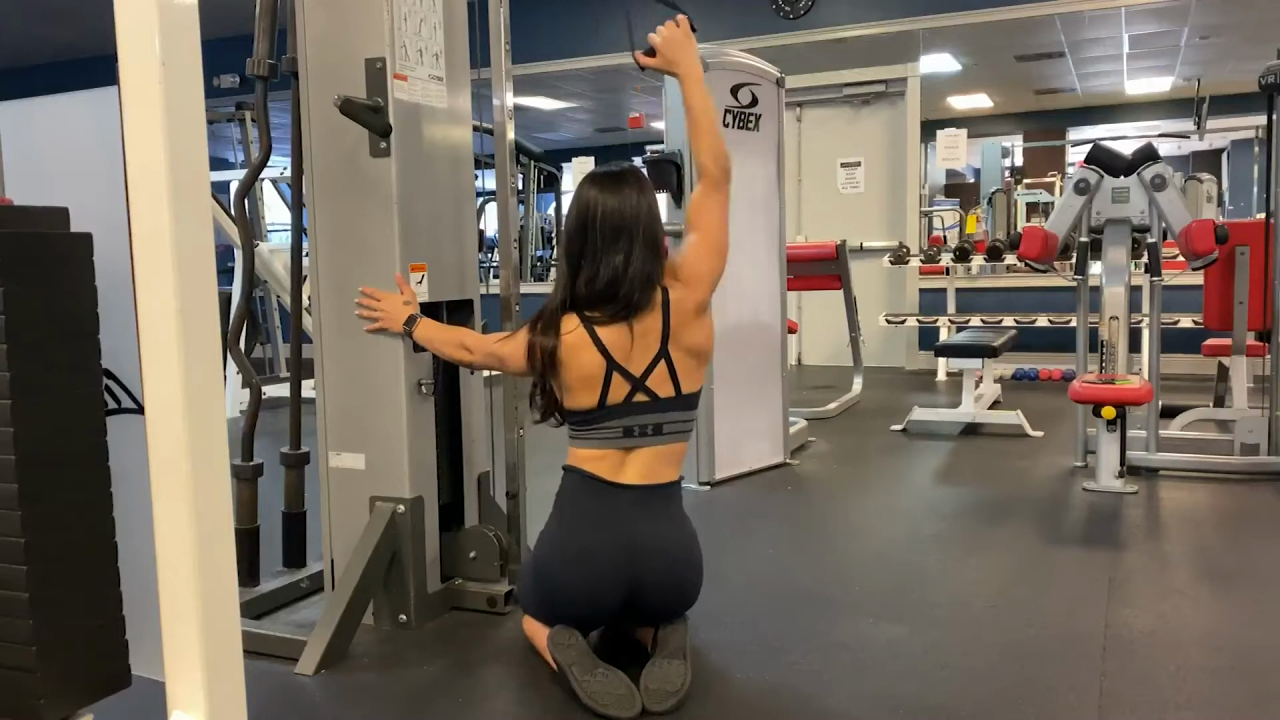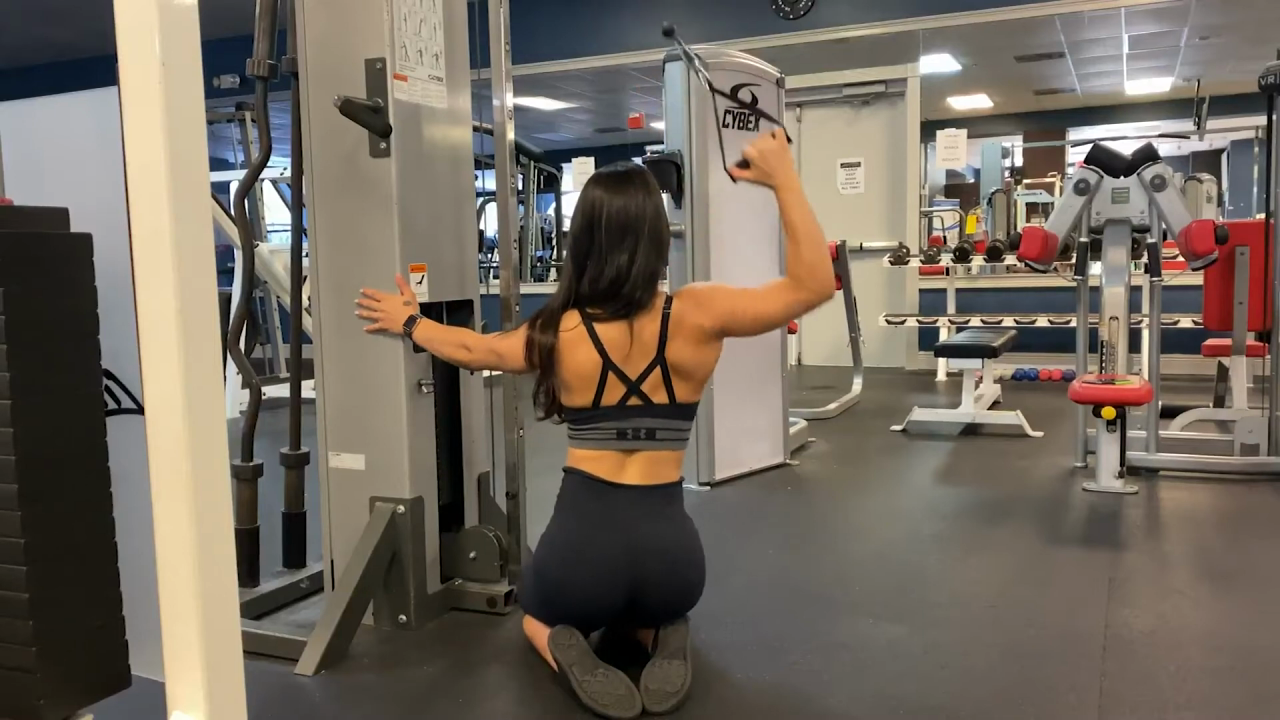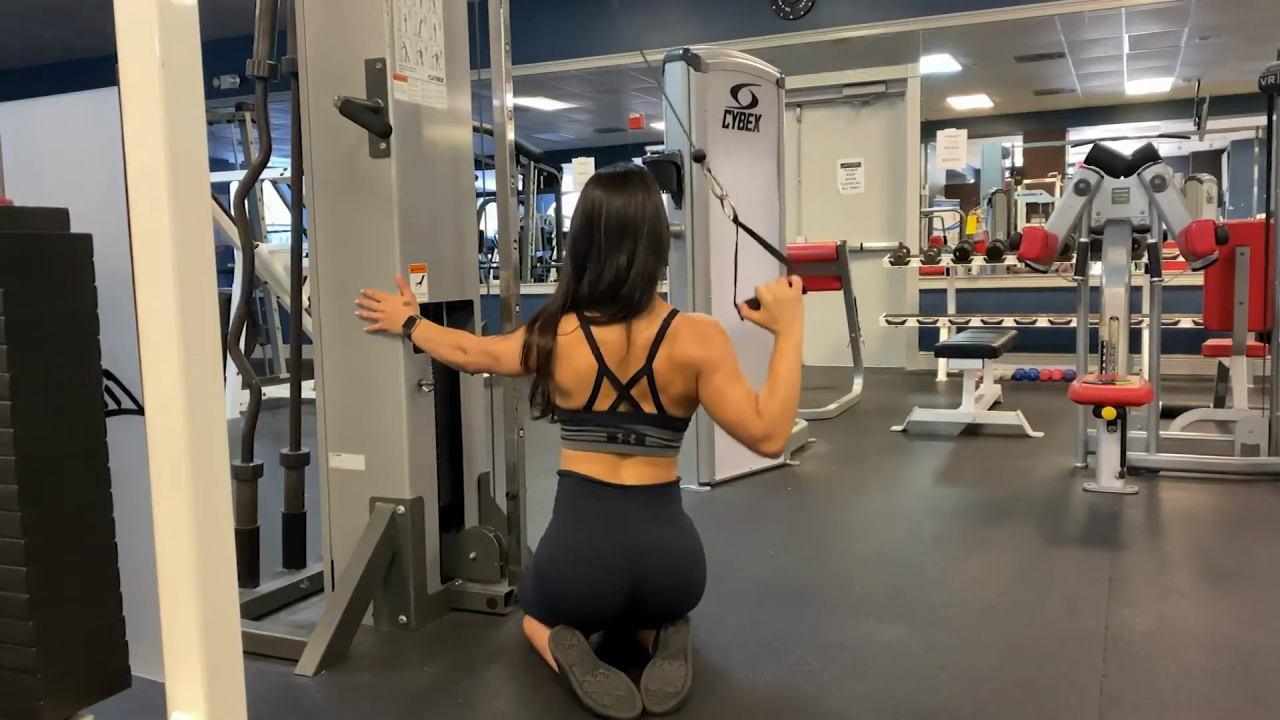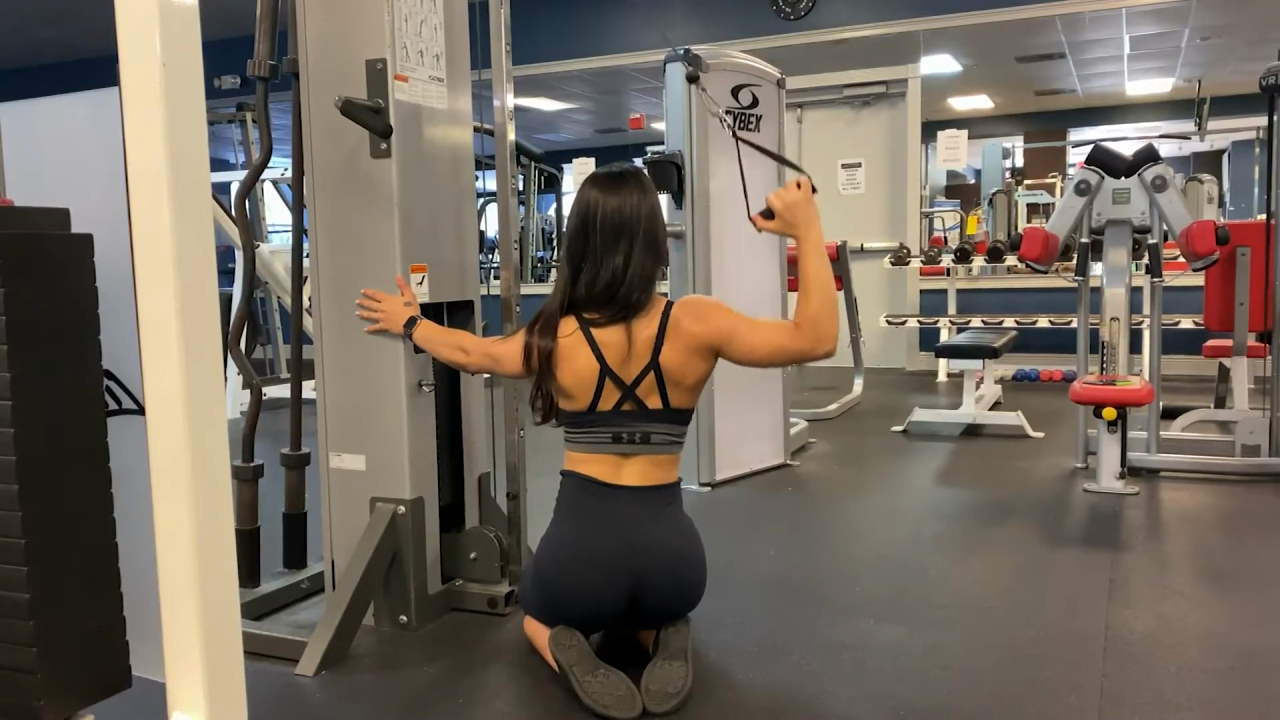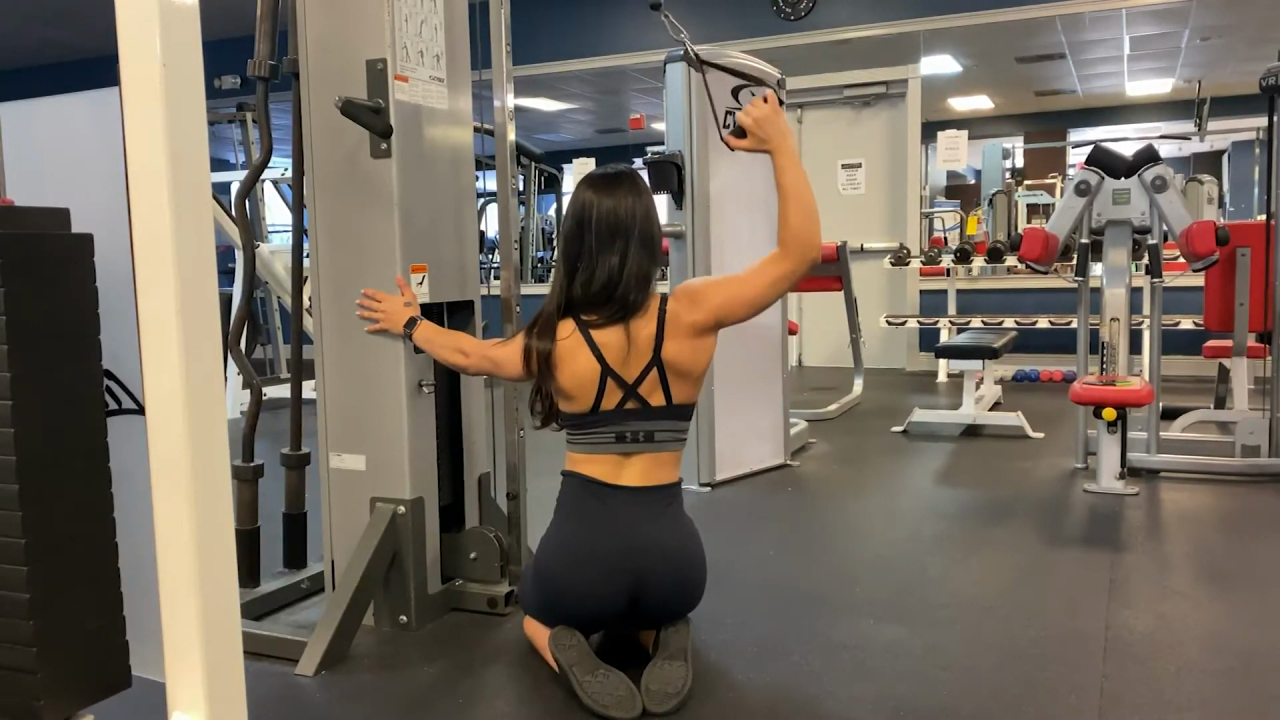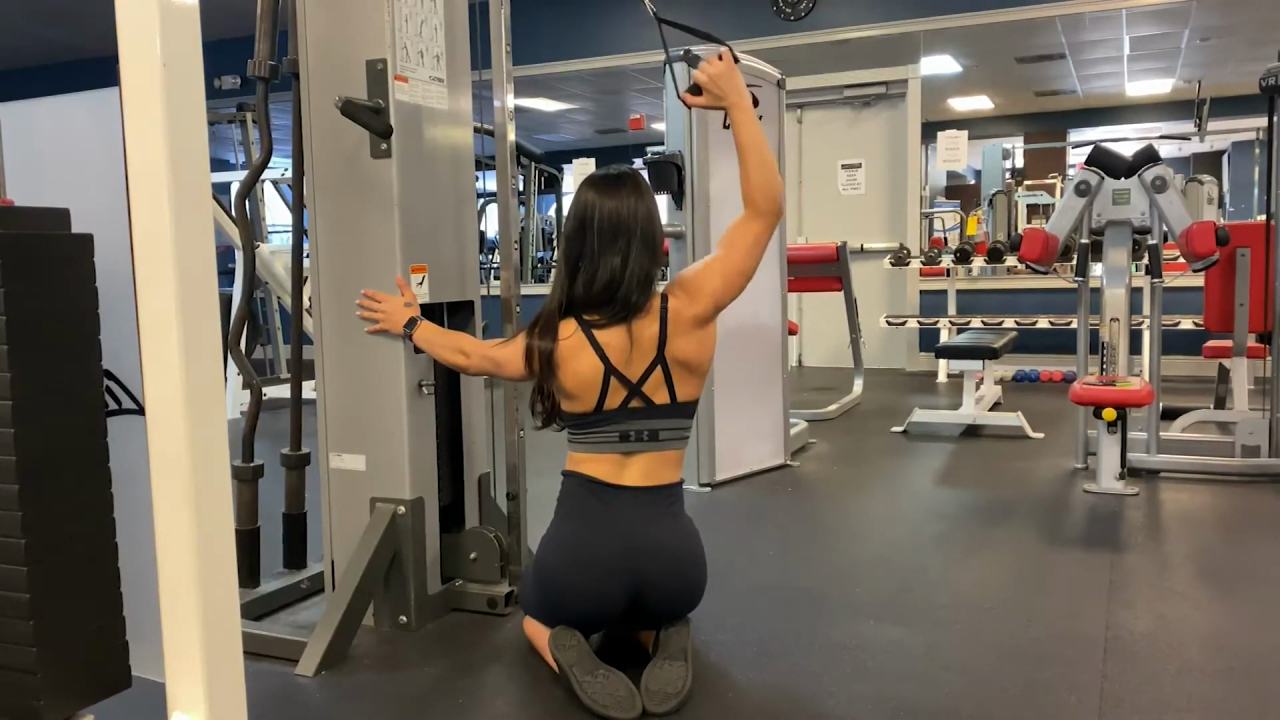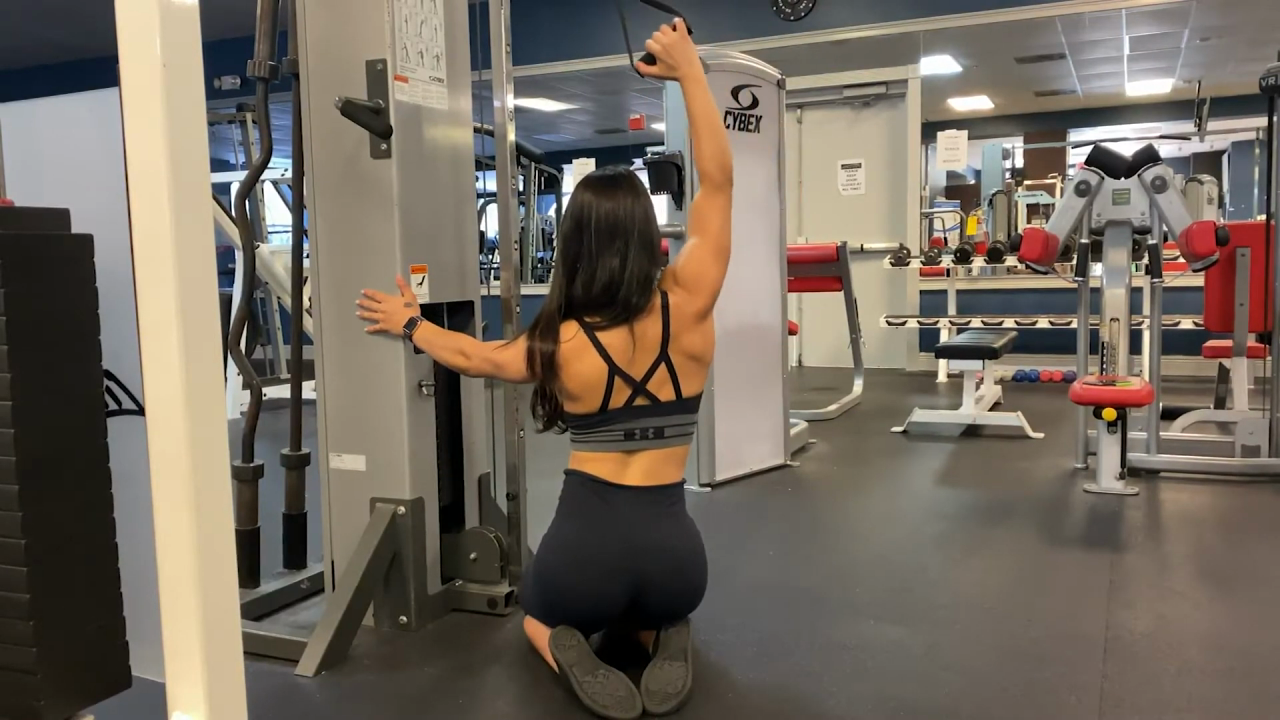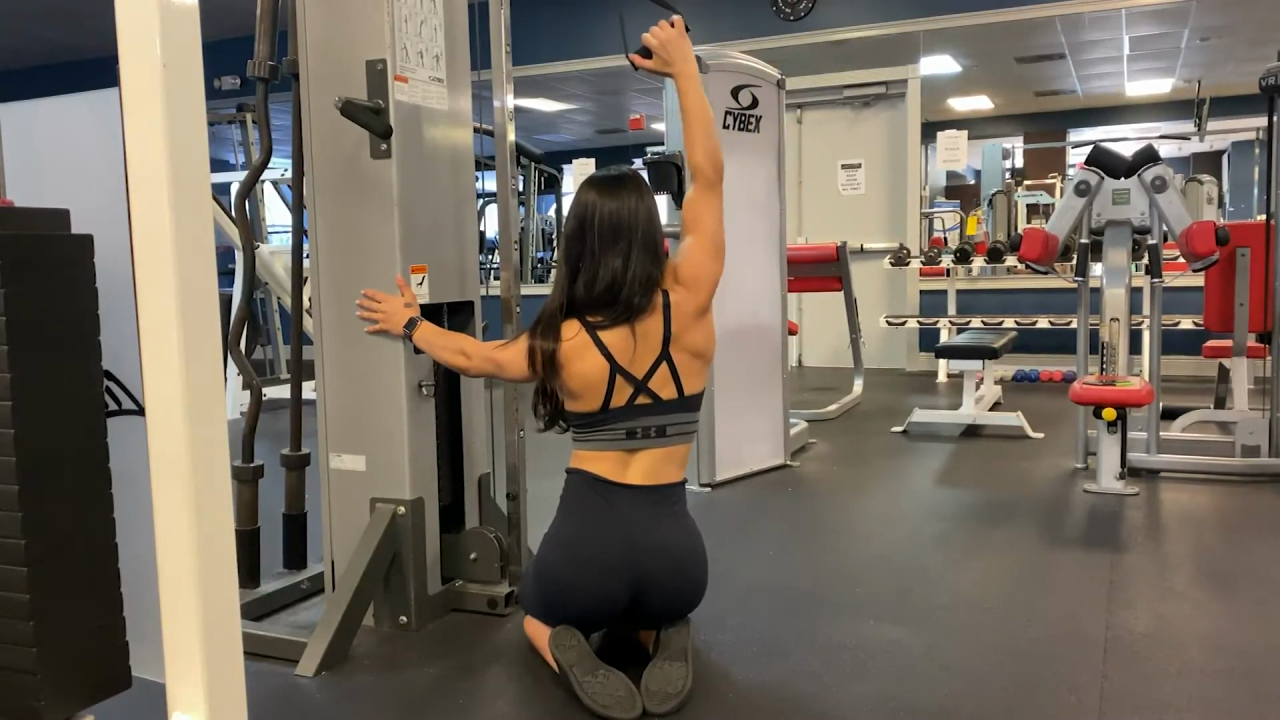
dt=0.5s
person 1, frame 1
left shoulder: (556, 335)
right shoulder: (686, 306)
left elbow: (473, 349)
right elbow: (715, 179)
left wrist: (410, 322)
right wrist: (688, 70)
left hip: (580, 542)
right hip: (667, 547)
left knee: (538, 611)
right knee: (652, 599)
left ankle: (564, 652)
right ankle: (660, 639)
person 1, frame 2
left shoulder: (558, 333)
right shoulder: (696, 318)
left elbow: (472, 347)
right elbow: (814, 283)
left wrist: (409, 321)
right wrist: (783, 179)
left hip: (580, 543)
right hip: (669, 549)
left knee: (539, 609)
right knee: (649, 599)
left ankle: (566, 651)
right ankle: (662, 637)
person 1, frame 3
left shoulder: (555, 336)
right shoulder: (695, 337)
left elbow: (471, 353)
right elbow: (768, 436)
left wrist: (409, 323)
right wrist: (789, 330)
left hip: (579, 546)
right hip: (667, 552)
left knee: (538, 611)
right knee: (651, 603)
left ankle: (565, 651)
right ankle: (662, 636)
person 1, frame 4
left shoulder: (554, 338)
right shoulder: (695, 324)
left elbow: (471, 353)
right elbow: (816, 339)
left wrist: (409, 323)
right wrist: (807, 232)
left hip: (581, 546)
right hip: (668, 552)
left knee: (538, 612)
right knee: (649, 599)
left ankle: (568, 652)
right ankle: (663, 638)
person 1, frame 5
left shoulder: (555, 342)
right shoulder: (691, 318)
left elbow: (472, 355)
right elbow: (799, 252)
left wrist: (408, 322)
right wrist: (779, 143)
left hip: (582, 546)
right hip: (670, 551)
left knee: (539, 614)
right knee: (653, 602)
left ankle: (569, 657)
right ankle: (662, 641)
person 1, frame 6
left shoulder: (556, 342)
right shoulder: (689, 313)
left elbow: (472, 355)
right elbow: (765, 209)
left wrist: (408, 323)
right wrist: (736, 100)
left hip: (582, 547)
right hip: (671, 550)
left knee: (540, 613)
right knee: (656, 604)
left ankle: (569, 656)
right ankle: (663, 640)
person 1, frame 7
left shoulder: (558, 344)
right shoulder: (687, 309)
left elbow: (475, 357)
right elbow: (717, 181)
left wrist: (408, 322)
right wrist: (689, 69)
left hip: (583, 544)
right hip: (671, 548)
left knee: (540, 614)
right knee: (656, 603)
left ankle: (569, 655)
right ankle: (664, 641)
person 1, frame 8
left shoulder: (561, 342)
right shoulder: (689, 308)
left elbow: (475, 356)
right elbow: (708, 176)
left wrist: (409, 323)
right wrist: (682, 65)
left hip: (584, 545)
right hip: (671, 547)
left knee: (540, 612)
right knee: (657, 601)
left ankle: (568, 655)
right ankle: (662, 641)
